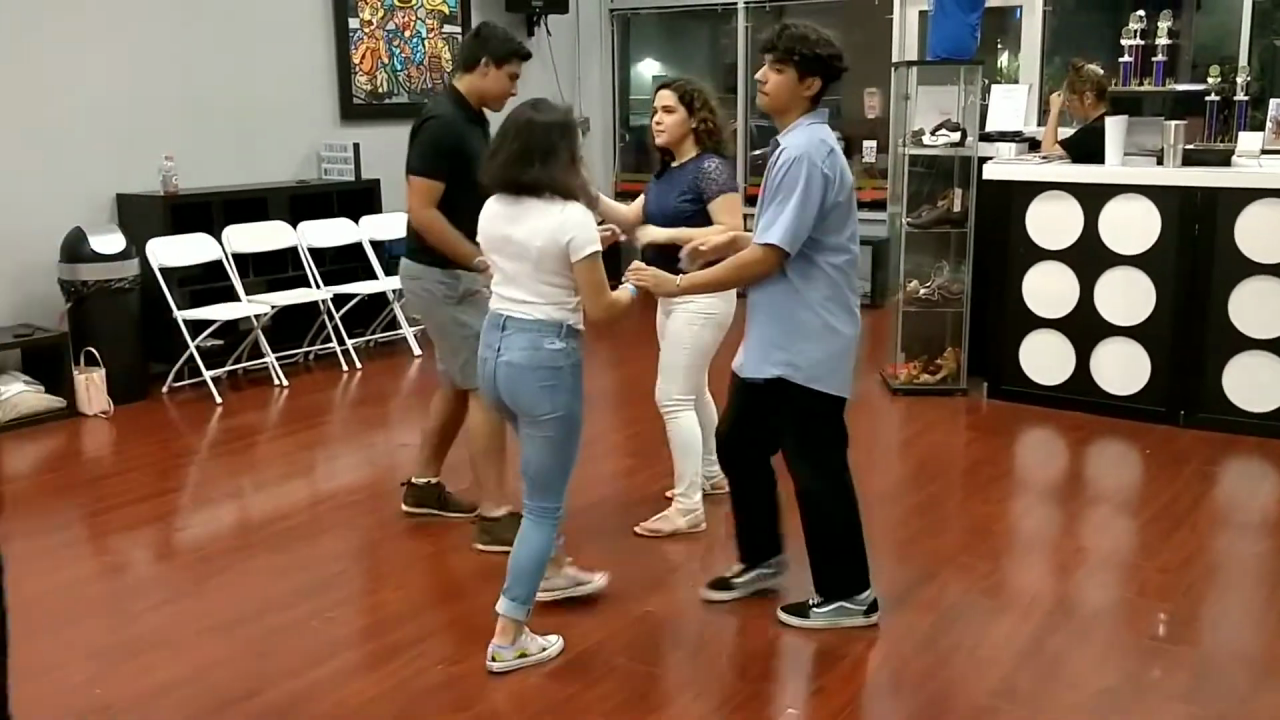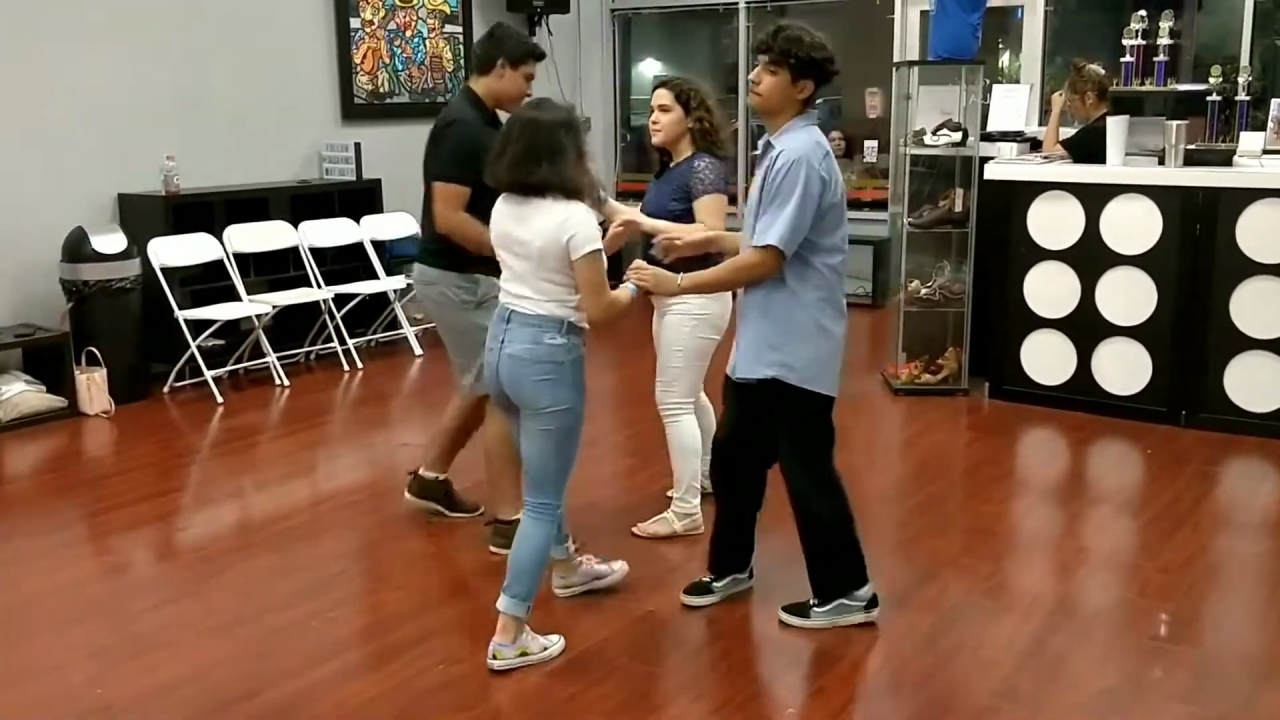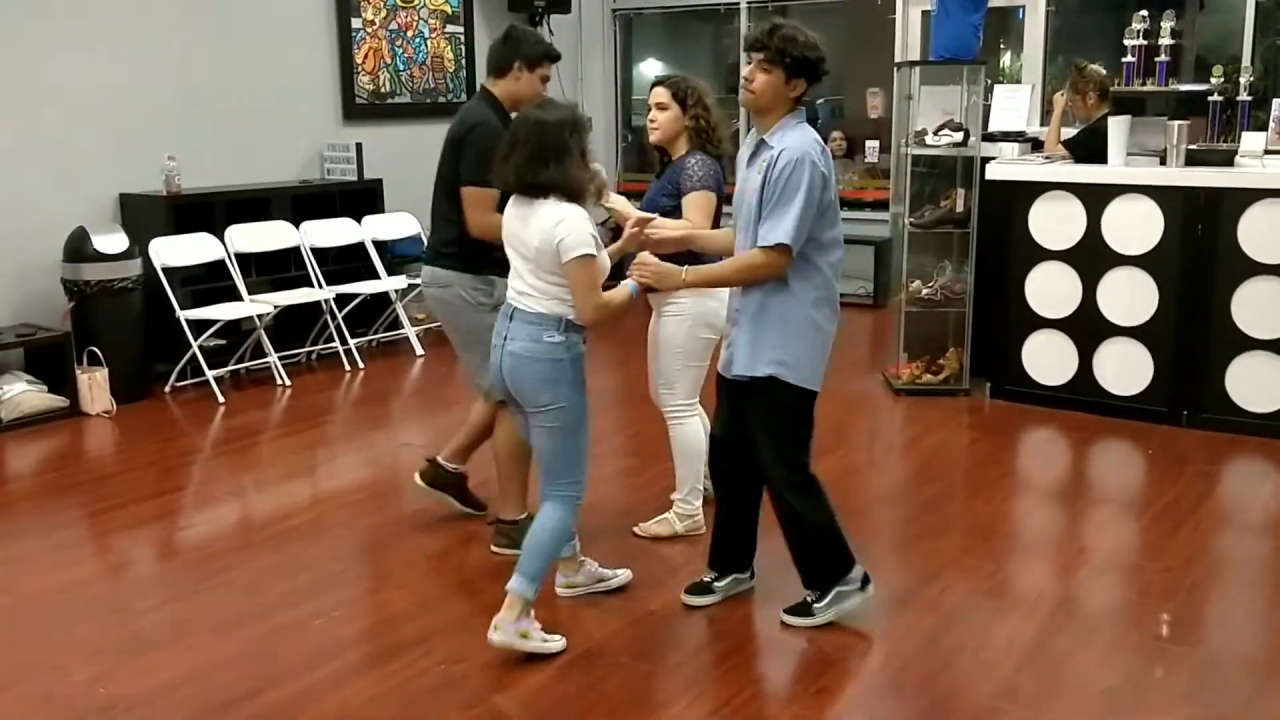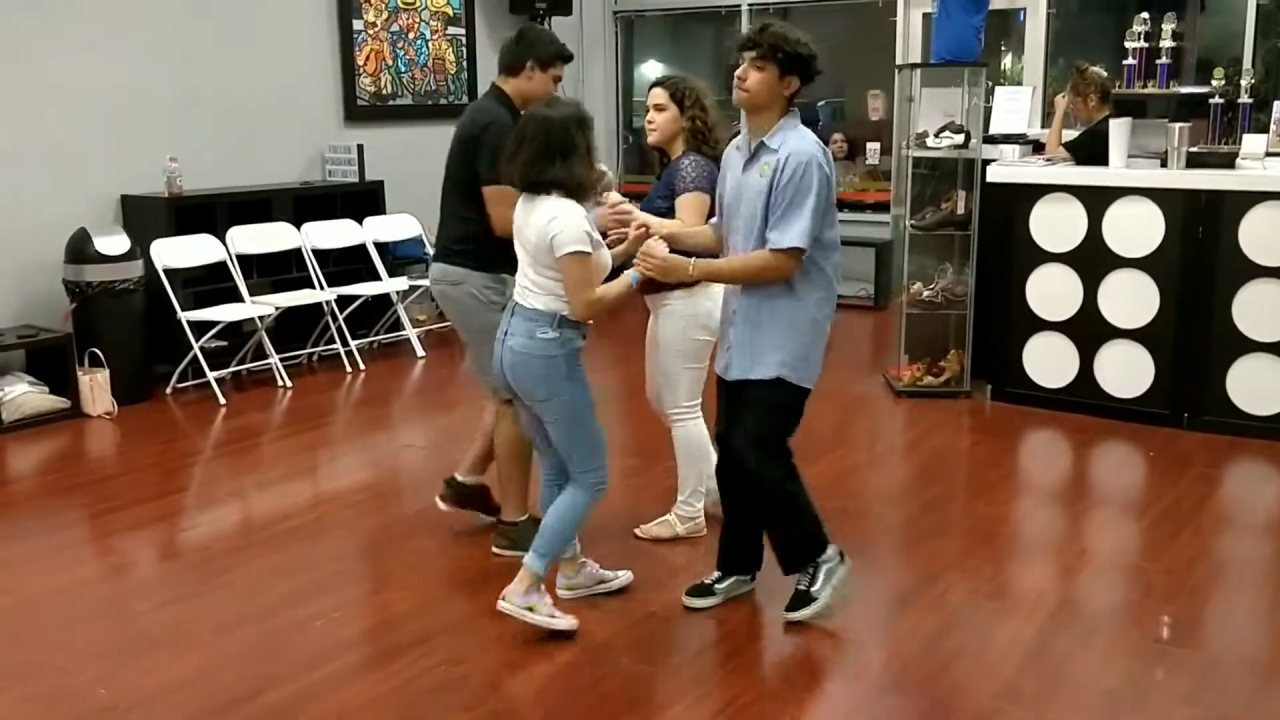
dt=0.1s
person 1, frame 1
left shoulder: (805, 152)
right shoulder: (799, 145)
left elbow: (767, 258)
left wrist: (676, 285)
right wrist: (728, 241)
left hip: (805, 341)
right hip: (779, 337)
left knee: (814, 464)
right knee: (738, 440)
left ankle: (847, 593)
right ankle: (760, 559)
person 1, frame 2
left shoulder: (800, 155)
right shoulder: (775, 147)
left elbow: (766, 260)
left wrist: (676, 283)
right wrist: (703, 238)
left hip: (795, 341)
right hip: (760, 337)
left knee: (805, 465)
right knee: (733, 453)
left ankle: (846, 591)
right ankle: (730, 565)
person 1, frame 3
left shoulder: (797, 153)
right shoulder: (755, 146)
left elbow: (772, 258)
left wrist: (681, 277)
right wrist: (681, 236)
left hip: (786, 338)
right hip: (749, 334)
left knee: (781, 461)
right knee: (730, 453)
left ankle: (836, 577)
right ankle: (731, 566)
person 1, frame 4
left shoulder: (802, 155)
right shoulder: (736, 150)
left elbow: (783, 261)
left wrist: (687, 271)
right wrist: (664, 235)
left hip: (785, 338)
right hip: (741, 333)
left knee: (760, 451)
right knee: (732, 453)
left ankle: (816, 558)
right ankle: (737, 566)
person 2, frame 1
left shoulder: (493, 210)
right shoulder: (572, 218)
right elbow: (601, 308)
right wrist: (637, 286)
left hip: (495, 347)
right hip: (545, 359)
left knee: (542, 481)
right knee: (544, 504)
left ankle: (552, 572)
right ankle: (509, 637)
person 2, frame 2
left shoulder: (504, 209)
right shoulder: (574, 218)
right elbow: (598, 308)
left wrist: (603, 251)
right wrist: (634, 286)
left hip: (503, 344)
right hip: (548, 355)
left knee: (548, 476)
right knee: (543, 500)
left ankle: (566, 567)
right ankle: (508, 634)
person 2, frame 3
left shoulder: (517, 208)
right shoulder: (571, 219)
right elbow: (592, 309)
left wrist: (615, 250)
right wrist: (636, 282)
left hip: (508, 342)
right hip: (549, 354)
left knee: (557, 472)
right knee: (563, 491)
left ankle: (571, 569)
right ankle: (513, 616)
person 2, frame 4
left shoulder: (531, 205)
right shoulder: (567, 216)
right elbow: (585, 304)
left wrist: (618, 251)
right wrist: (637, 275)
left hip: (520, 339)
right hip: (548, 350)
left knee: (560, 469)
right knee: (590, 476)
left ankle: (572, 567)
right ankle: (526, 587)
person 3, frame 1
left shoulder: (471, 118)
right shoulder: (443, 122)
left elbow: (488, 188)
right elbow: (422, 212)
right wrist: (483, 262)
left hip: (456, 272)
right hip: (442, 275)
left knee: (458, 382)
left ankle: (424, 484)
right ankle: (494, 515)
person 3, frame 2
left shoulder: (481, 120)
right shoulder: (462, 125)
left elbow: (495, 199)
right elbow: (449, 219)
left hip: (464, 275)
right hip: (455, 279)
left knee: (481, 386)
left ankle: (431, 476)
right ankle: (507, 521)
person 3, frame 3
left shoulder: (490, 120)
right shoulder: (483, 127)
right elbow: (480, 222)
left hip: (471, 276)
right hip: (468, 279)
left ankle: (446, 466)
right ankle: (512, 522)
person 3, frame 4
left shoulder: (489, 114)
right shoulder: (499, 125)
right elbow: (504, 221)
left hip: (467, 272)
right hip: (479, 278)
left knee: (510, 391)
right knee: (518, 396)
left ankle: (467, 481)
right ankle: (515, 522)
person 4, frame 1
left shoulder: (710, 168)
right shoulder: (666, 172)
left elbow: (732, 232)
right elbow: (631, 218)
left wrist: (667, 234)
left hip: (703, 297)
right hip: (672, 296)
left knee: (673, 398)
right knee: (691, 392)
left ankle: (687, 507)
right ankle: (710, 473)
person 4, frame 2
left shoulder: (704, 168)
right shoulder: (669, 170)
left elbow: (710, 235)
right elbow: (652, 226)
left wrist: (645, 222)
right wrist: (608, 205)
left hip: (696, 300)
right hip: (674, 299)
left knee: (675, 402)
right knee: (688, 395)
left ankle: (686, 512)
right ankle: (711, 474)
person 4, frame 3
left shoulder: (698, 166)
right shoulder: (672, 168)
left elbow: (695, 232)
right elbow: (653, 228)
left wrist: (634, 212)
right wrist: (614, 206)
left hip: (692, 299)
right hip: (671, 298)
left knee: (678, 405)
right knee: (668, 395)
left ankle: (687, 512)
right ankle: (712, 474)
person 4, frame 4
left shoulder: (692, 166)
right shoulder: (675, 167)
left elbow: (686, 233)
left wrist: (631, 214)
right wrist: (626, 218)
left hip: (689, 299)
right hip: (675, 298)
left knee: (679, 406)
right knee: (663, 399)
left ankle: (690, 514)
right ankle: (712, 481)
